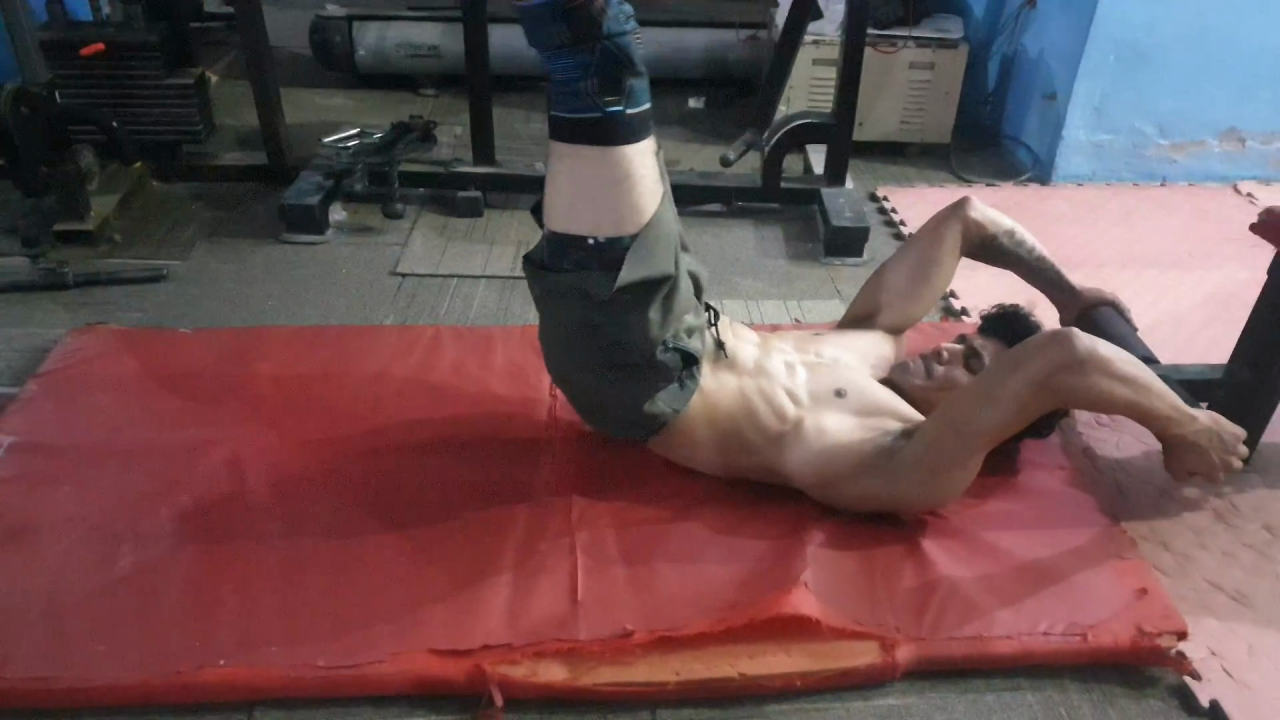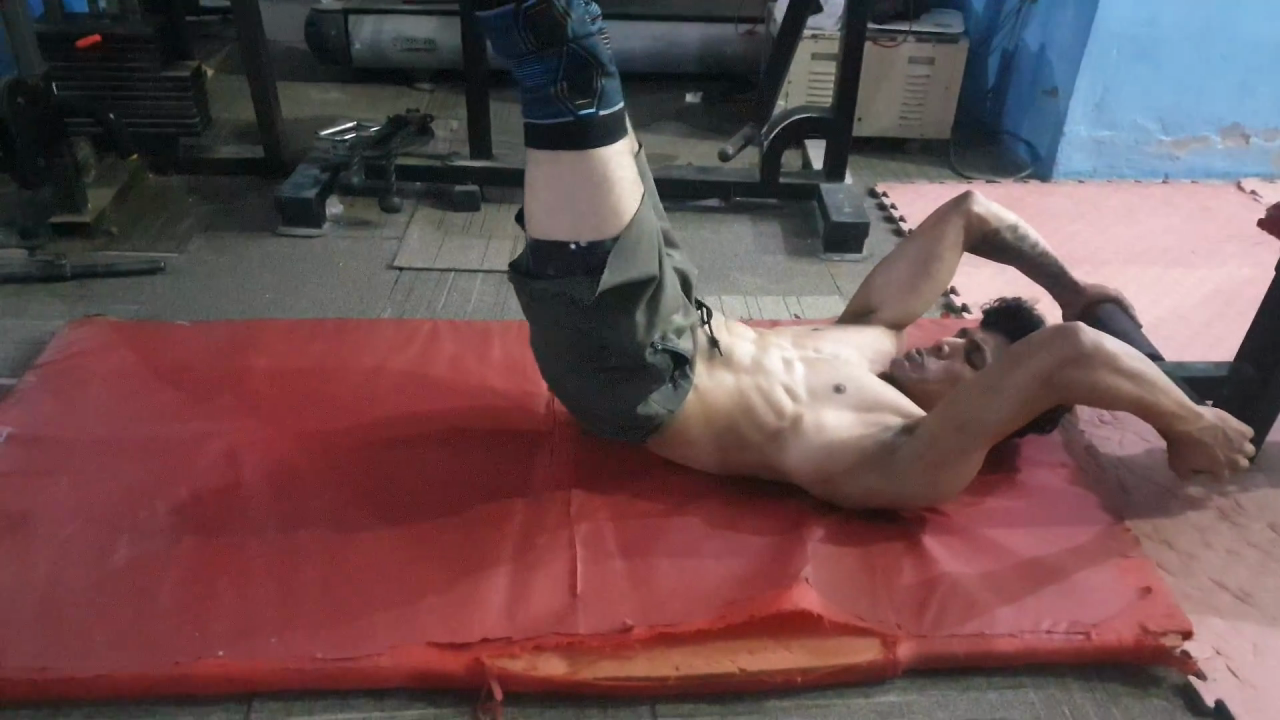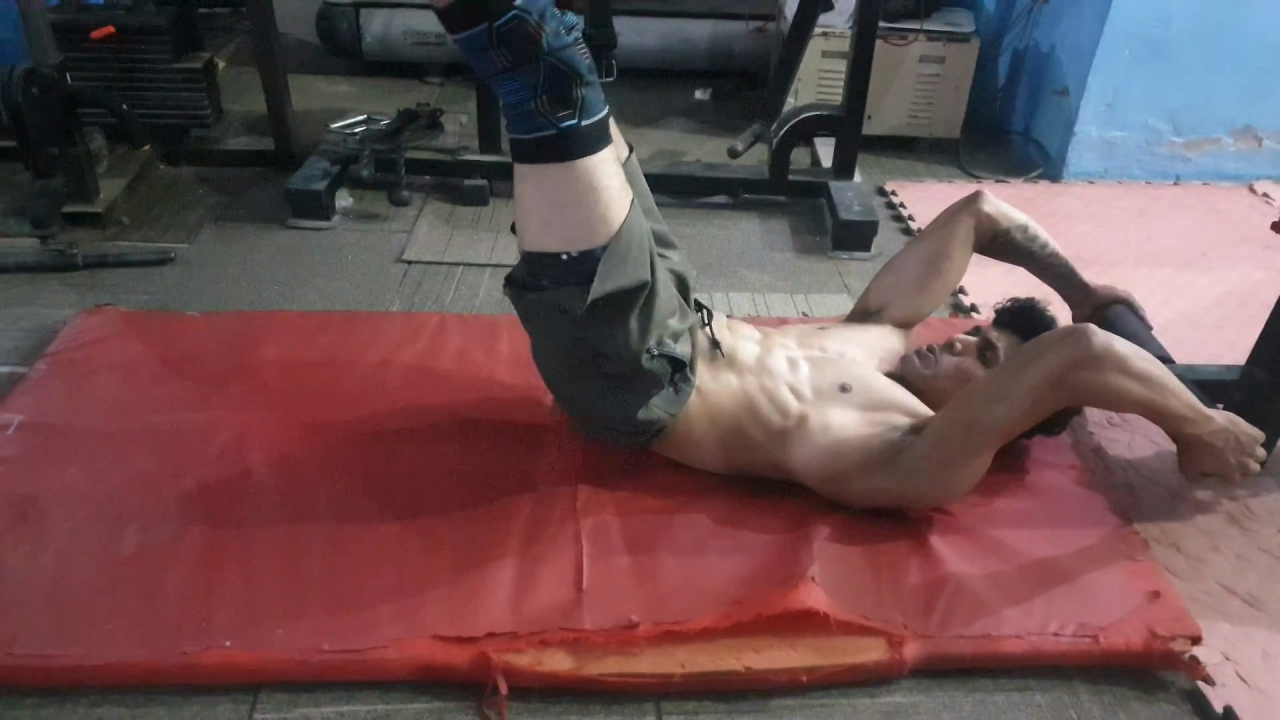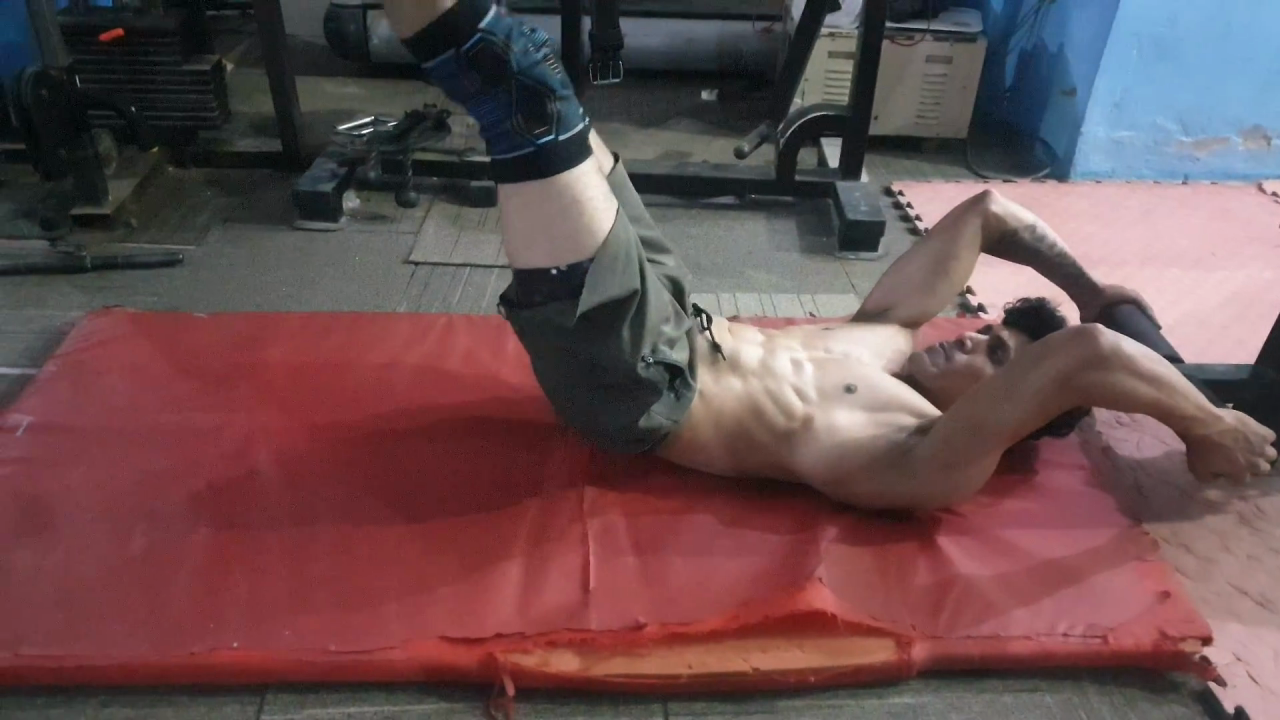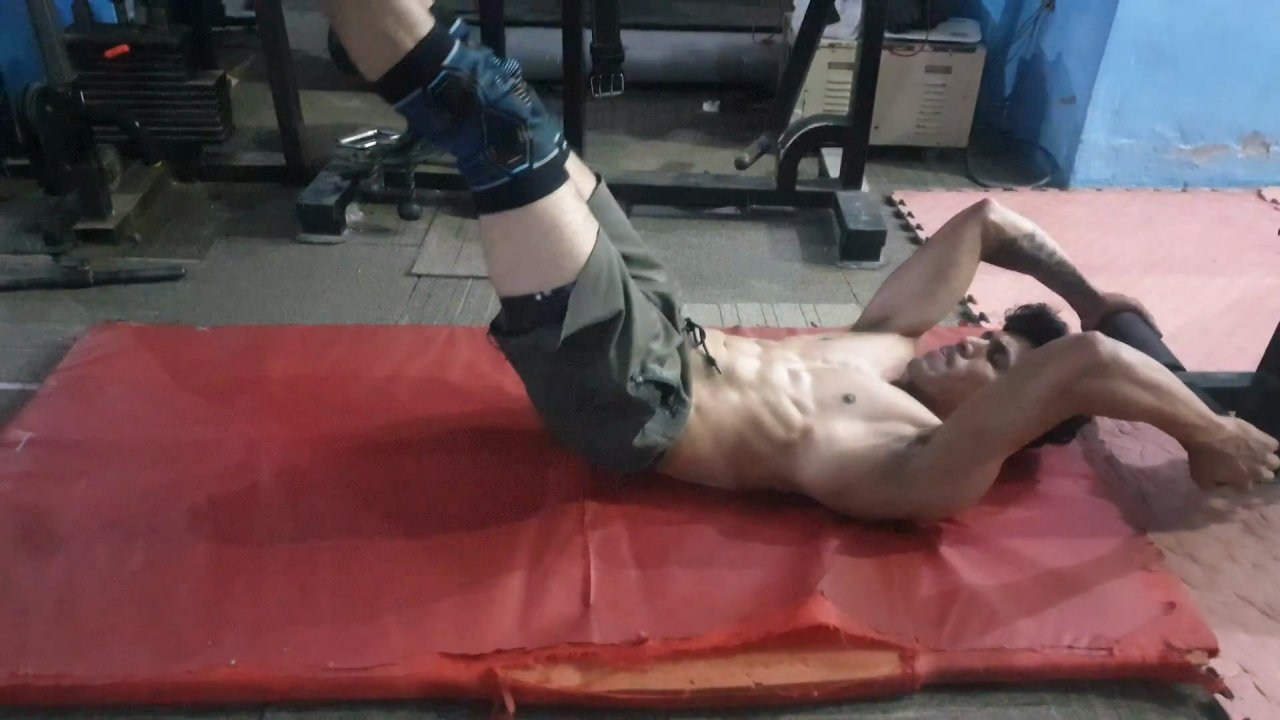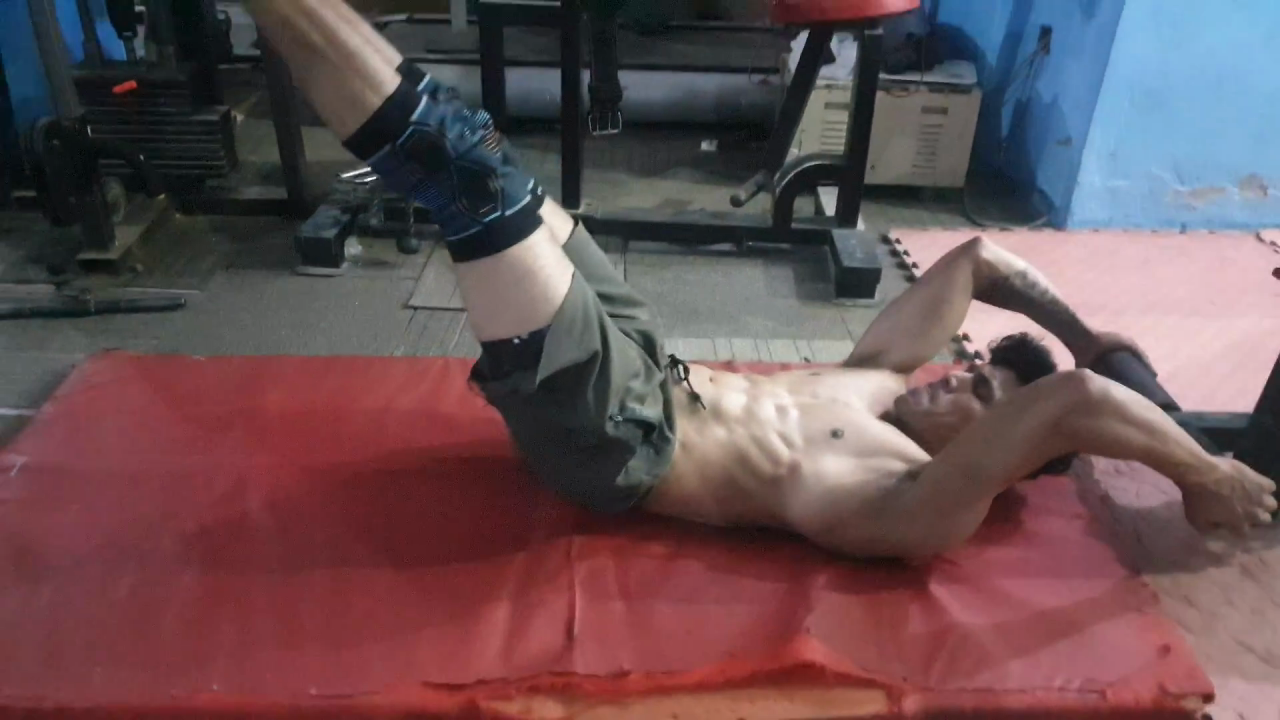
dt=0.3s
person 1, frame 1
left shoulder: (925, 469)
right shoulder: (876, 346)
right elbow: (965, 217)
left wrist: (1185, 430)
right wrist: (1071, 294)
left hip: (636, 370)
right hip: (690, 336)
person 1, frame 2
left shoulder: (926, 464)
right shoulder: (874, 342)
right elbow: (970, 213)
left wrist: (1190, 428)
right wrist: (1074, 290)
left hip: (632, 372)
right hip: (684, 331)
person 1, frame 3
left shoulder: (933, 465)
right shoulder: (884, 341)
right elbow: (978, 212)
left wrist: (1200, 430)
right wrist: (1082, 290)
left hip: (638, 378)
right hip: (686, 330)
right knee: (551, 80)
person 1, frame 4
left shoulder: (942, 465)
right shoulder: (890, 340)
left elbow: (1084, 355)
right elbow: (985, 212)
right wrist: (1091, 288)
left hip: (636, 381)
right hip: (680, 327)
left knee: (530, 101)
right knee: (535, 101)
person 1, frame 5
left shoulder: (944, 472)
right shoulder: (893, 349)
left elbow: (1083, 363)
right elbow: (985, 220)
right wrist: (1090, 295)
left hip: (631, 399)
right hip: (675, 345)
left knee: (506, 130)
right knee: (516, 133)
person 1, frame 6
left shoulder: (931, 510)
right shoulder: (881, 386)
left elbow: (1074, 403)
right elbow: (977, 258)
right wrist: (1085, 337)
left hip: (614, 438)
right hip: (655, 378)
left knee: (478, 181)
right knee: (485, 171)
